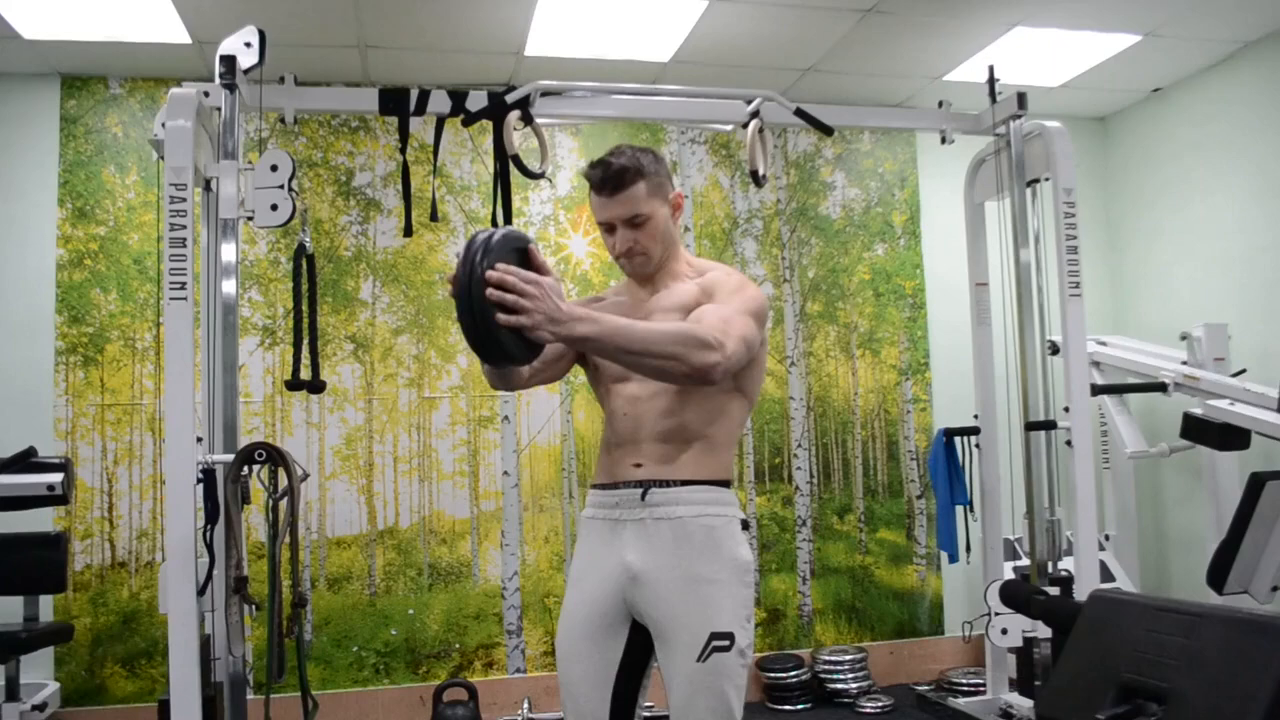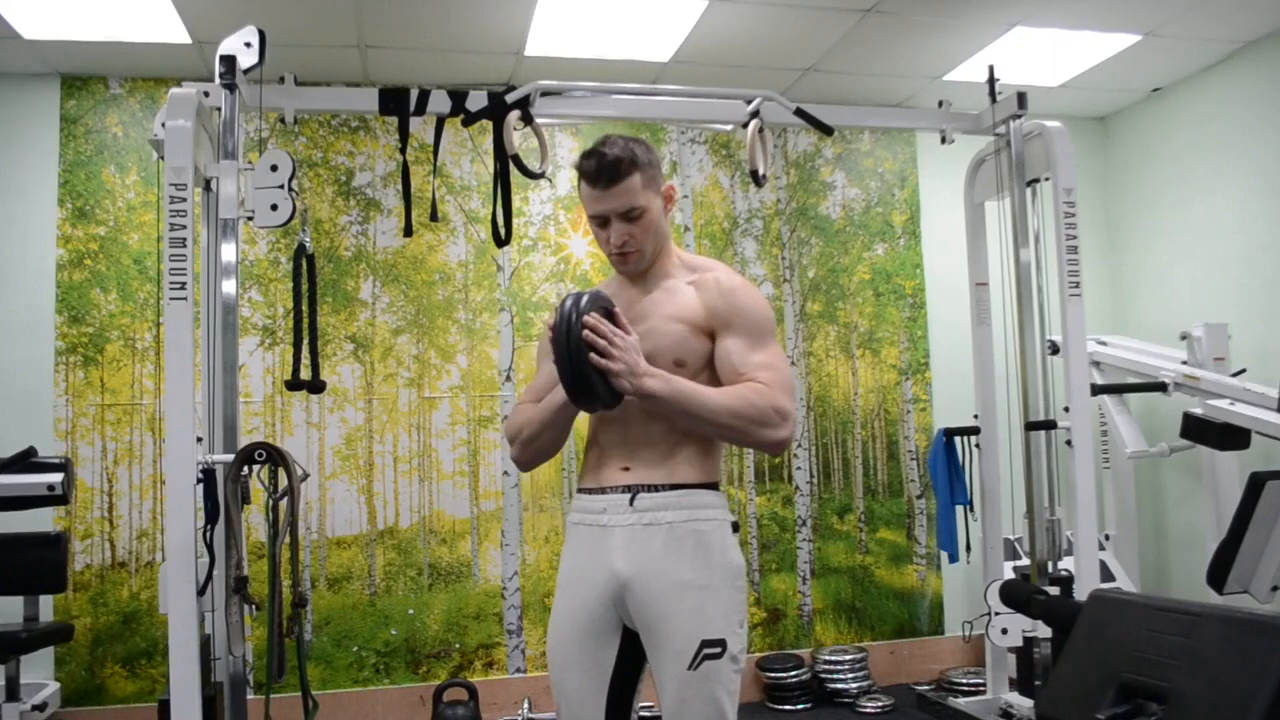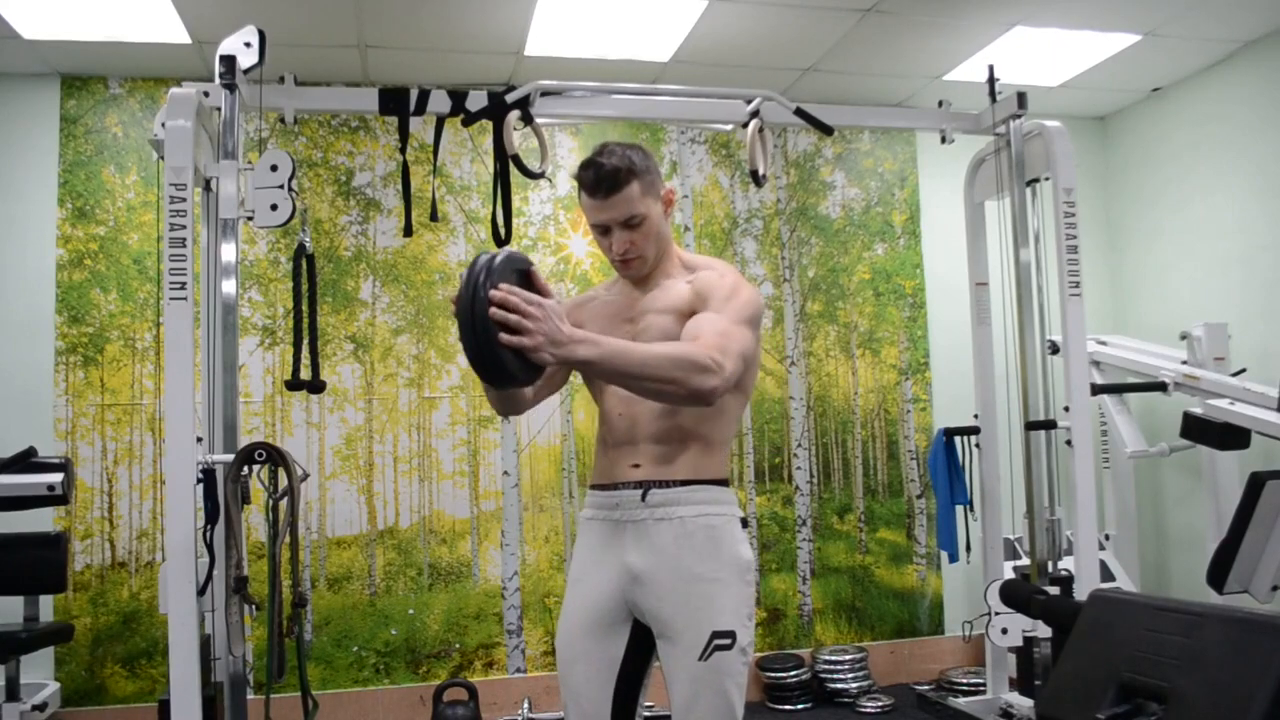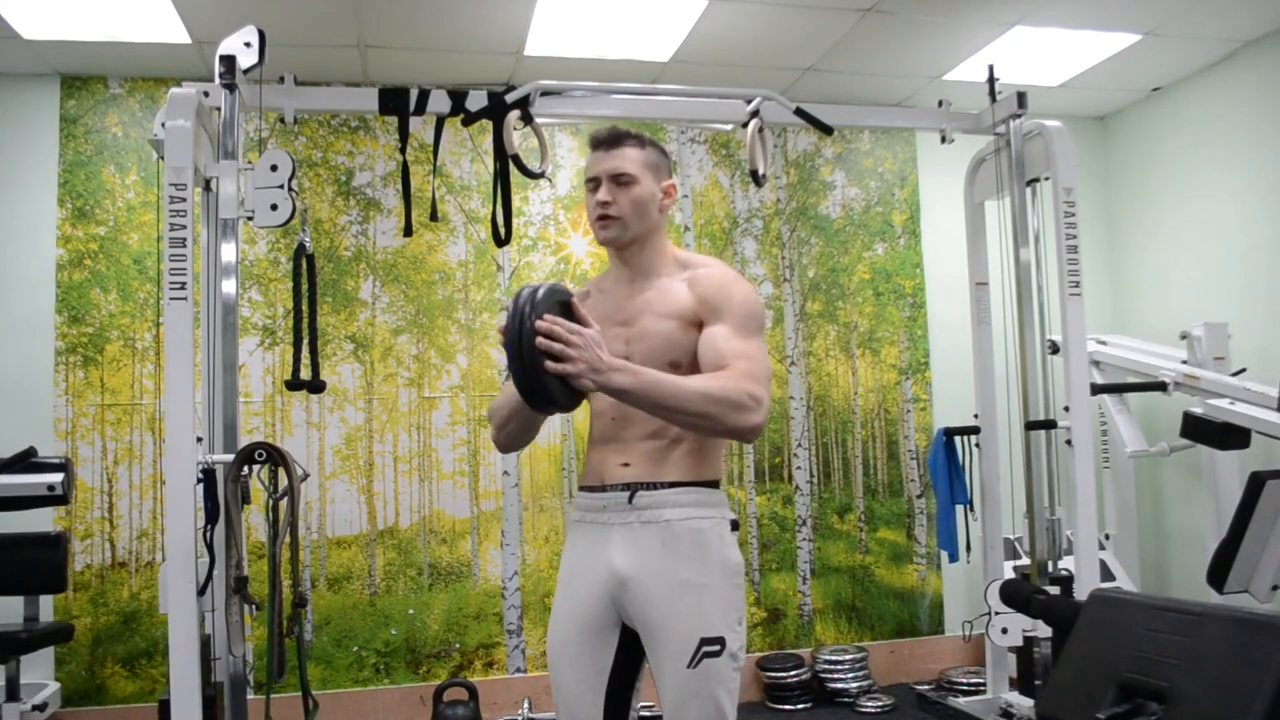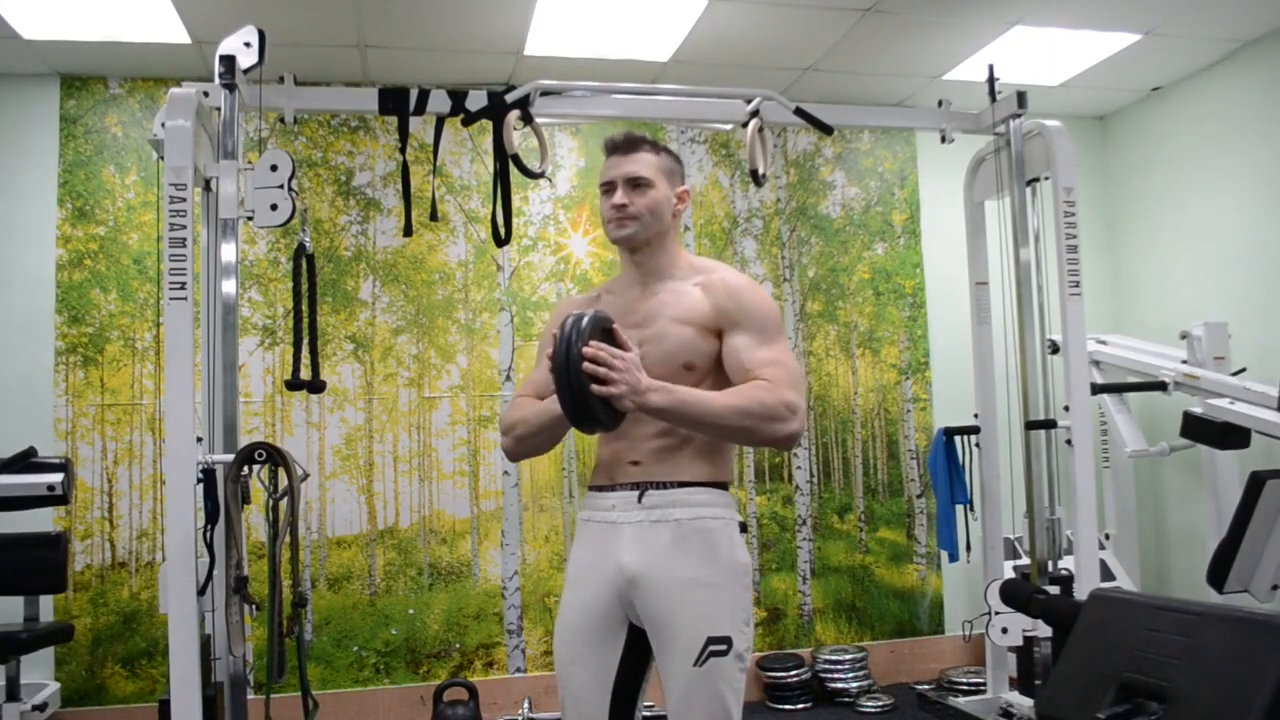
dt=1s
person 1, frame 1
left shoulder: (730, 291)
right shoulder: (595, 310)
left elbow: (706, 357)
right elbow: (514, 374)
left wrist: (571, 322)
right wrist: (500, 321)
left hip: (694, 529)
right hip: (603, 531)
person 1, frame 2
left shoulder: (722, 293)
right shoulder: (580, 316)
left elbow: (776, 422)
right elbow: (522, 448)
left wrist: (644, 379)
left hip: (685, 533)
right hip: (590, 537)
person 1, frame 3
left shoulder: (722, 289)
right shoulder: (582, 310)
left elbow: (704, 376)
right elbow: (516, 395)
left wrist: (570, 345)
right wrist: (499, 345)
left hip: (693, 529)
right hip: (602, 532)
person 1, frame 4
left shoulder: (716, 288)
right shoulder: (571, 307)
left elbow: (747, 408)
right elbow: (504, 433)
left wrist: (612, 374)
left hip: (683, 530)
right hip: (591, 534)
person 1, frame 5
left shoulder: (730, 294)
right shoulder: (584, 314)
left elbow: (783, 416)
right elbow: (515, 436)
left wrist: (647, 395)
left hip: (692, 530)
right hip: (599, 532)
